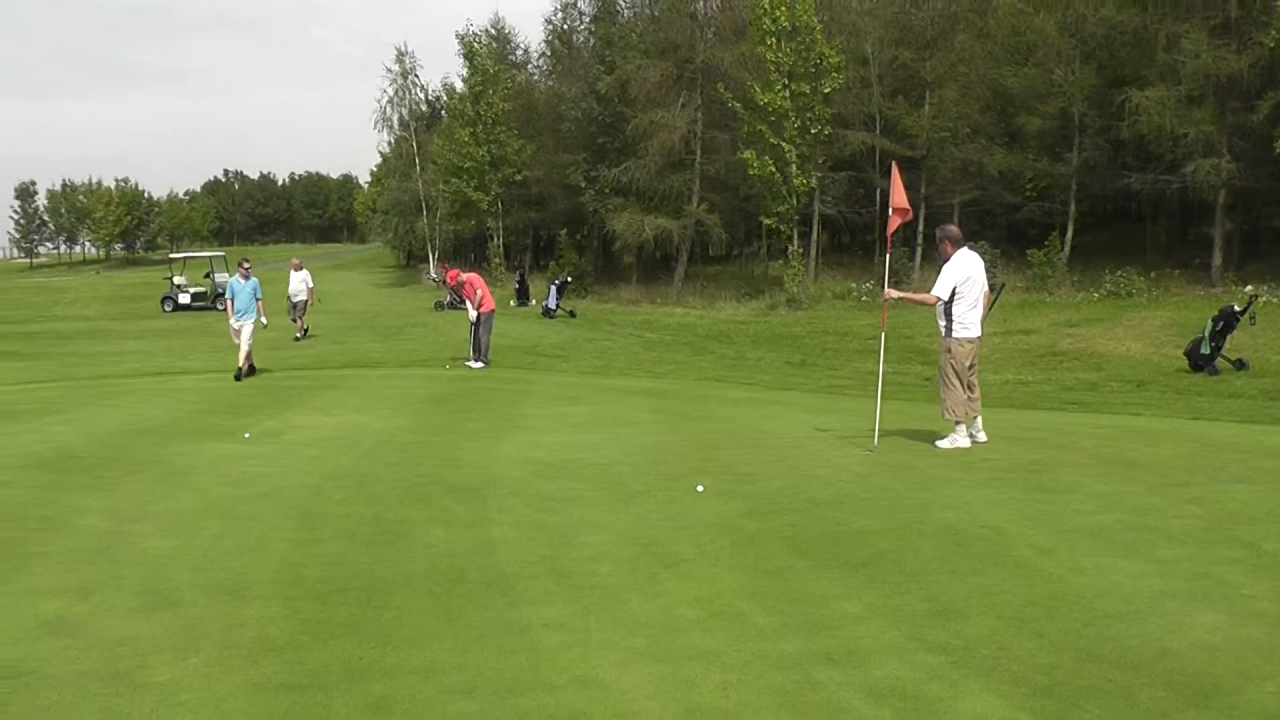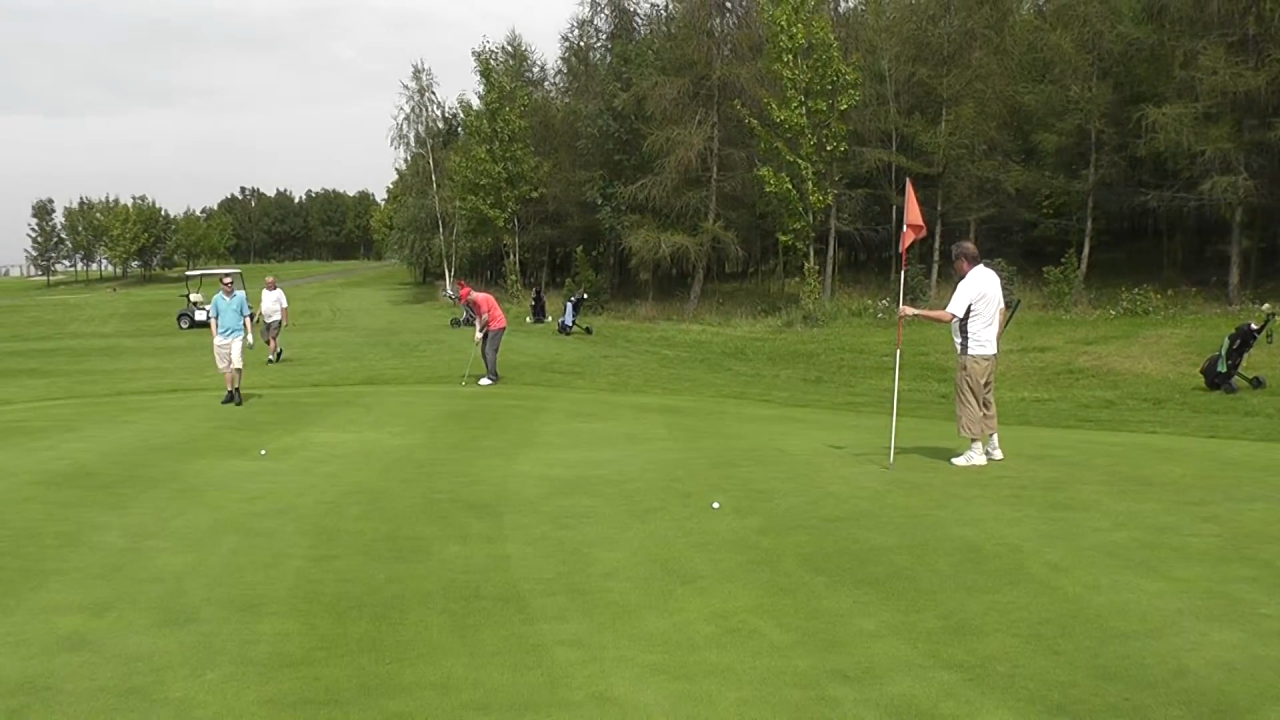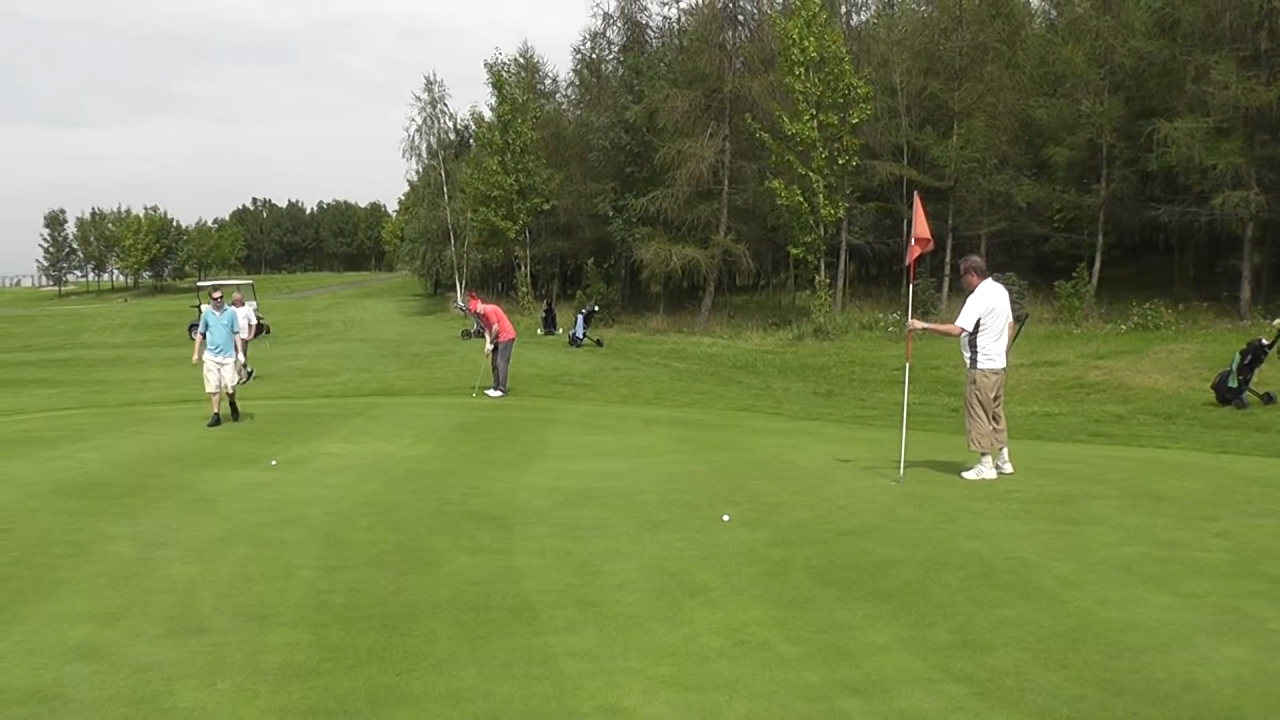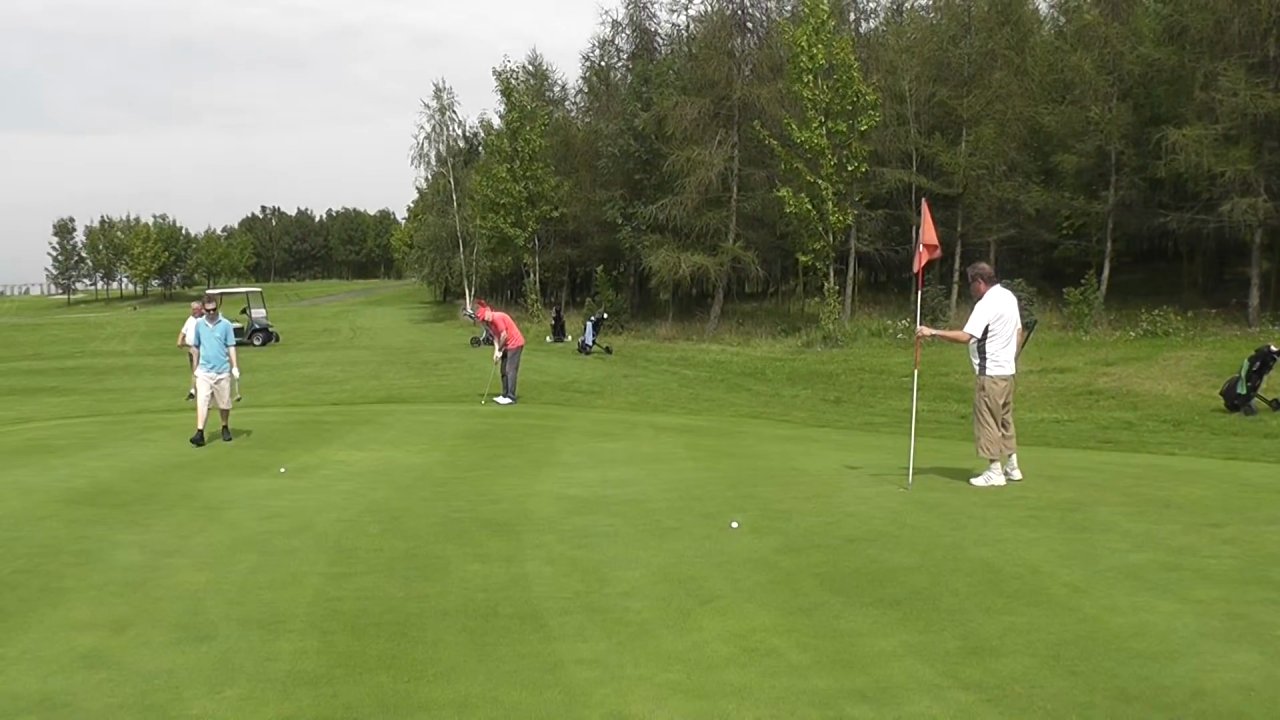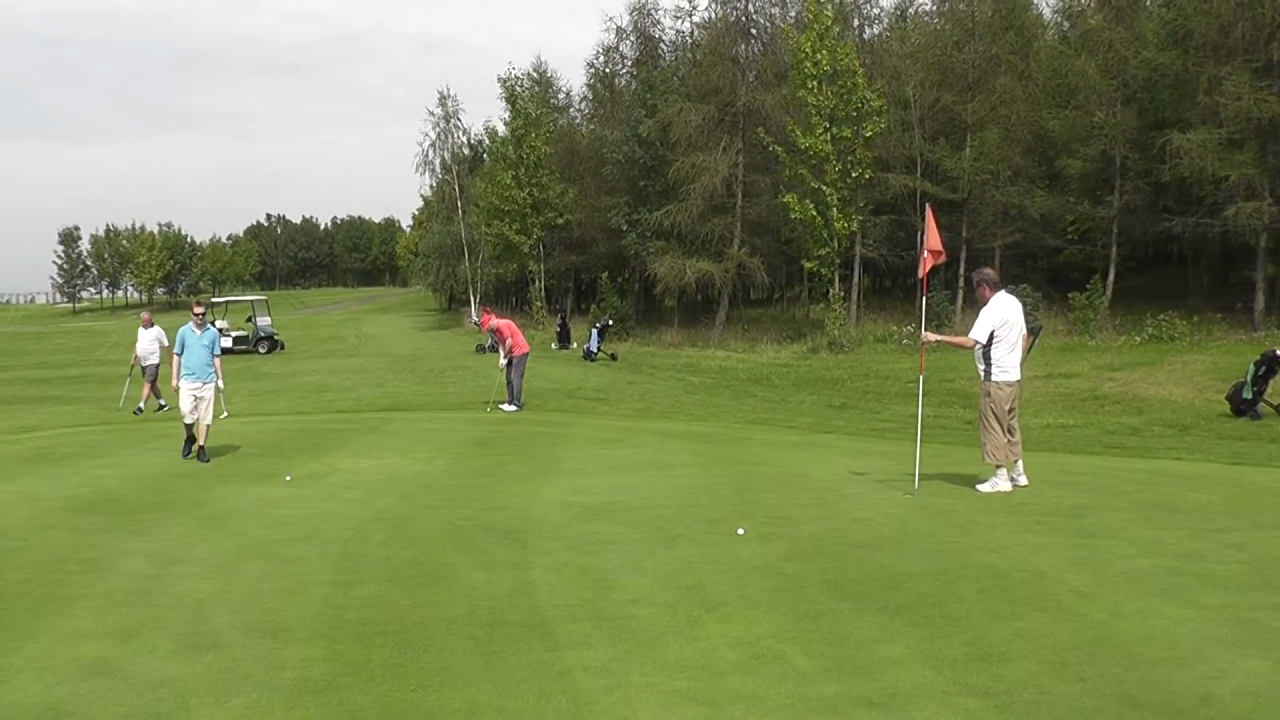
dt=1s
person 1, frame 1
left shoulder: (954, 266)
right shoulder: (975, 259)
left elbow: (932, 299)
right elbow: (985, 293)
left wrist: (900, 295)
left hip: (956, 335)
right hip: (973, 332)
left knee: (953, 383)
right knee: (970, 381)
left ankle: (960, 434)
right ankle: (977, 429)
person 1, frame 2
left shoulder: (969, 284)
right shoulder: (992, 276)
left elbow: (948, 316)
right elbow: (1001, 310)
left wrist: (915, 312)
left hip: (972, 352)
right hip: (989, 349)
left knee: (969, 400)
right knee: (986, 398)
left ankle: (976, 451)
right ankle: (993, 446)
person 1, frame 3
left shoulder: (979, 298)
right shoulder: (1000, 290)
left elbow: (956, 330)
right elbow: (1009, 324)
left wrist: (924, 326)
left hip: (981, 366)
right hip: (998, 363)
left knee: (979, 415)
right knee: (996, 412)
left ankle: (986, 465)
right ankle: (1003, 460)
person 1, frame 4
left shoulder: (987, 304)
right shoulder: (1009, 297)
left elbow: (965, 336)
right elbow: (1018, 331)
left wrist: (933, 332)
left hip: (990, 372)
right hip: (1007, 370)
left knee: (988, 421)
right knee: (1004, 419)
left ankle: (995, 472)
right ankle: (1012, 466)
person 1, frame 5
left shoulder: (992, 310)
right shoulder: (1014, 303)
left elbow: (970, 342)
right elbow: (1024, 337)
left wrist: (938, 338)
left hip: (996, 378)
right hip: (1012, 375)
left knee: (993, 427)
right knee: (1010, 425)
left ankle: (1001, 478)
right ankle: (1017, 472)
